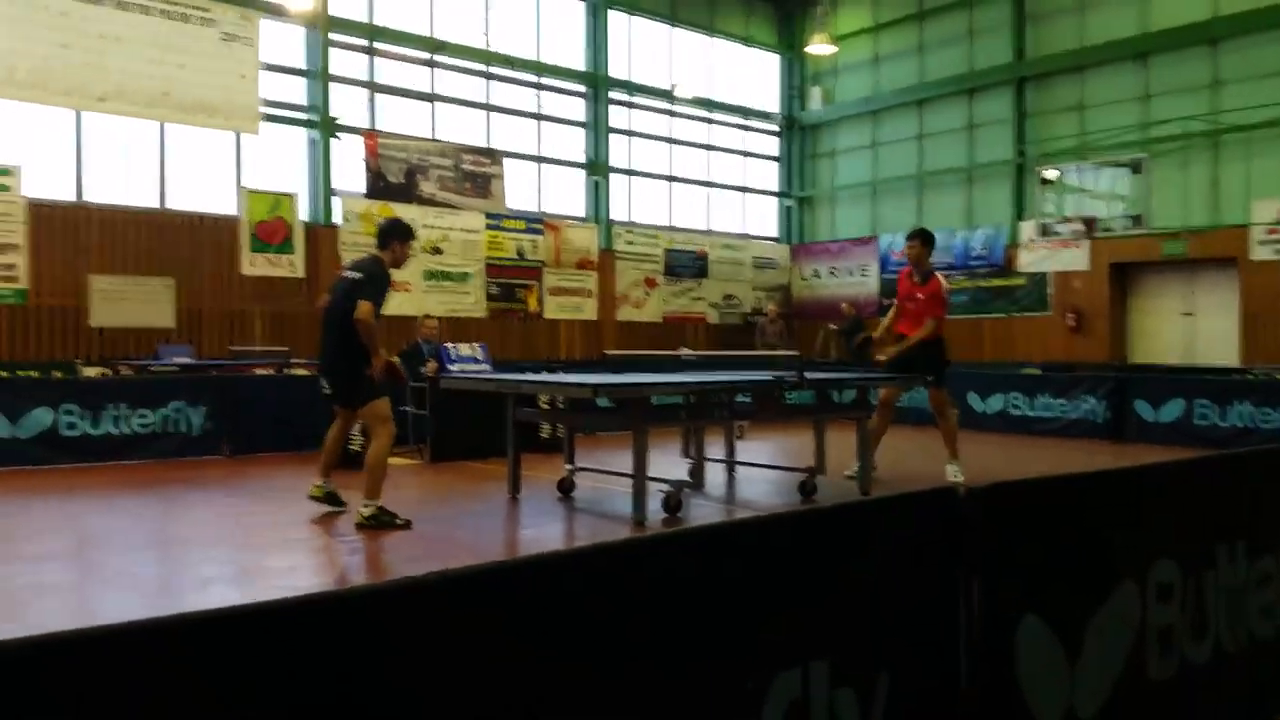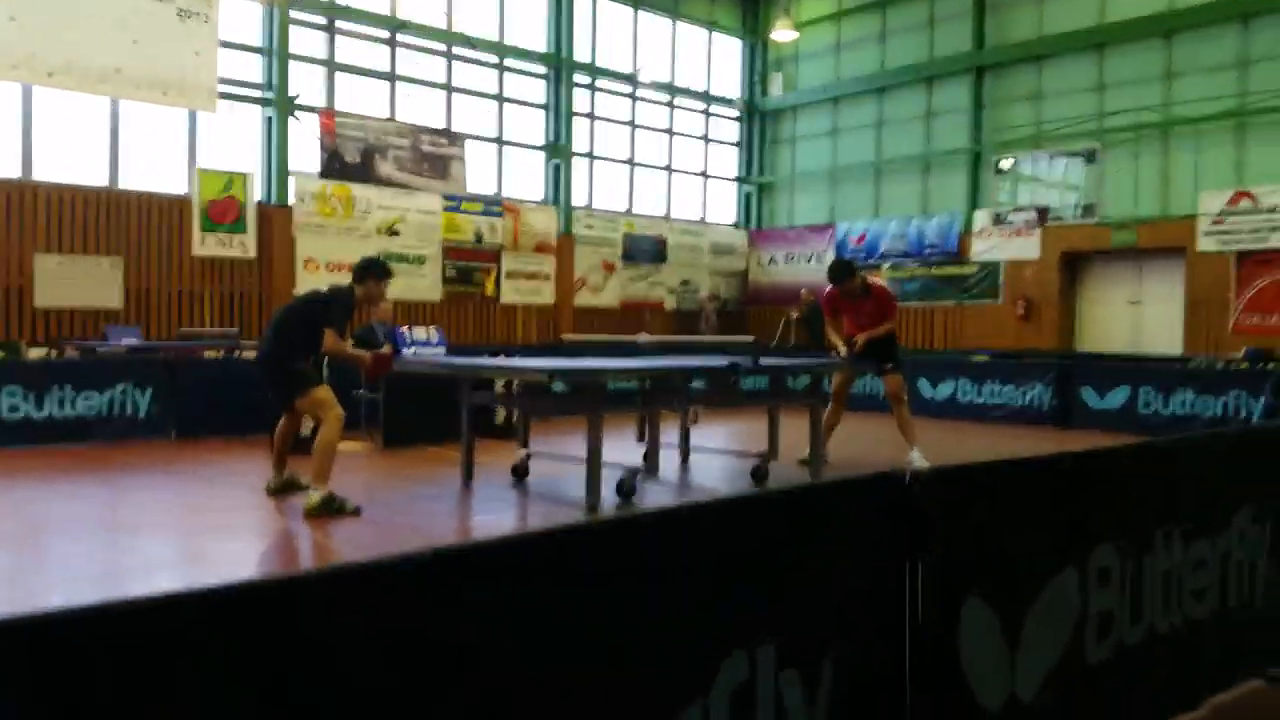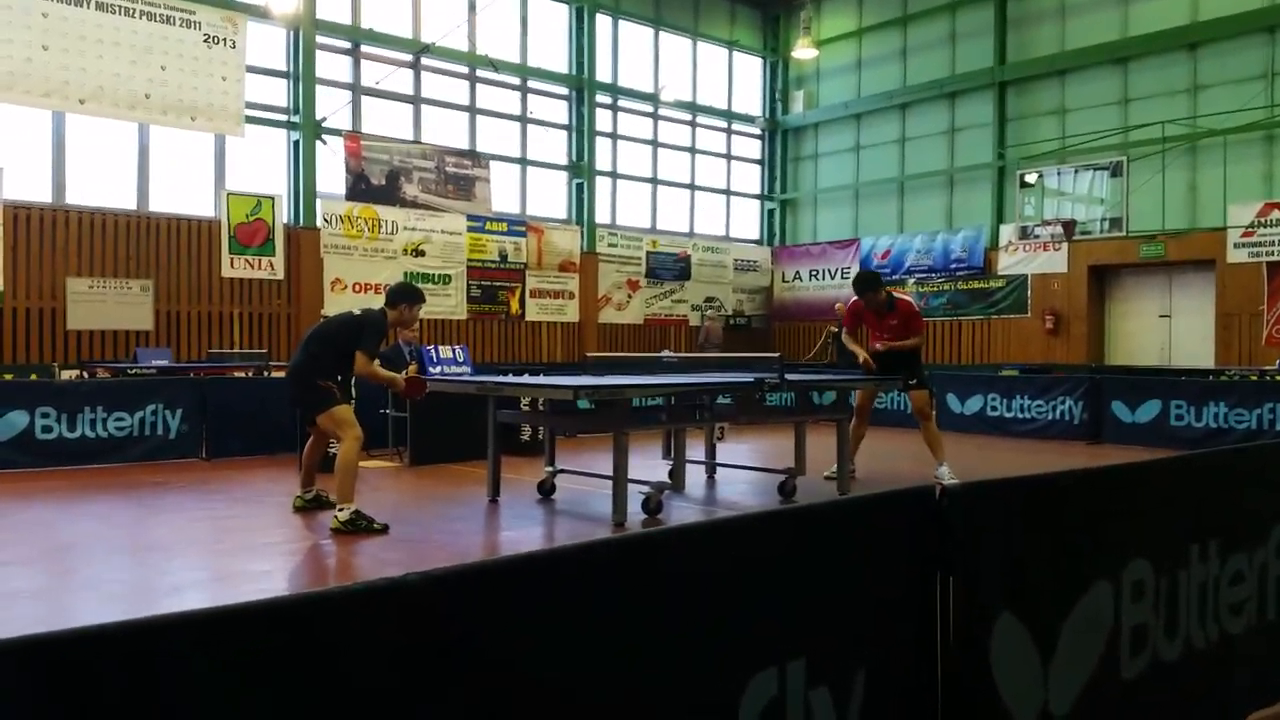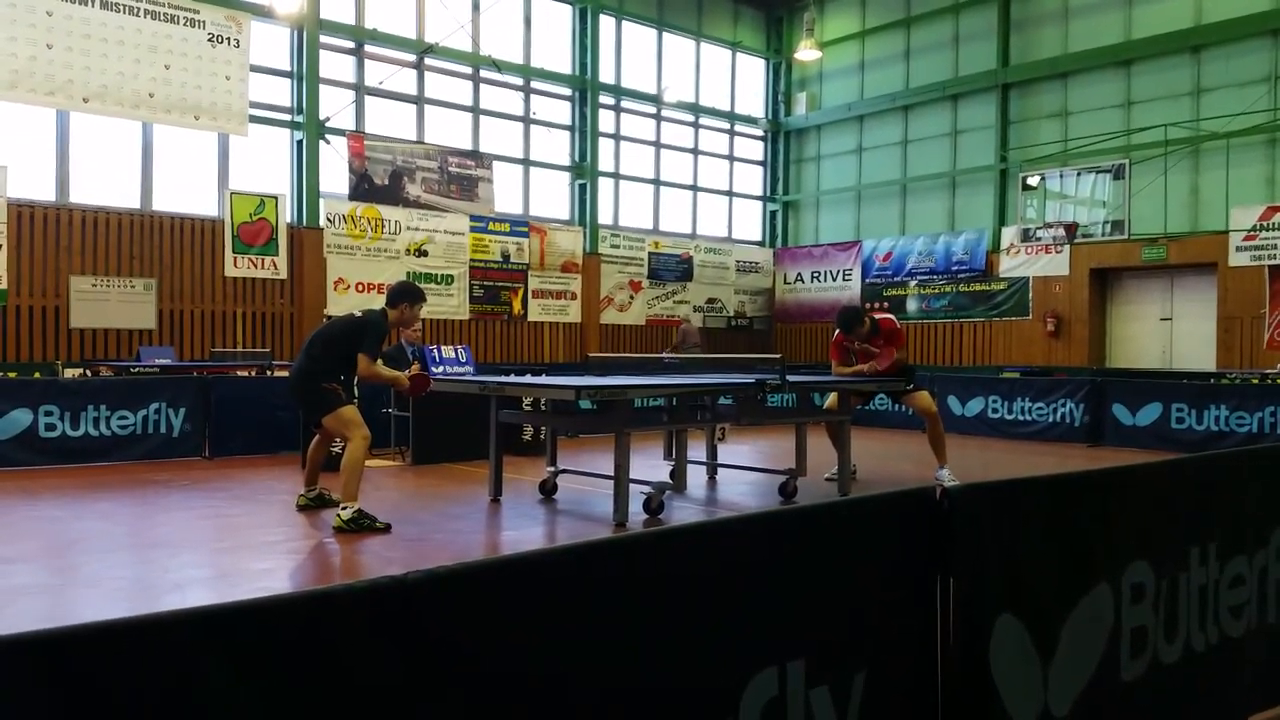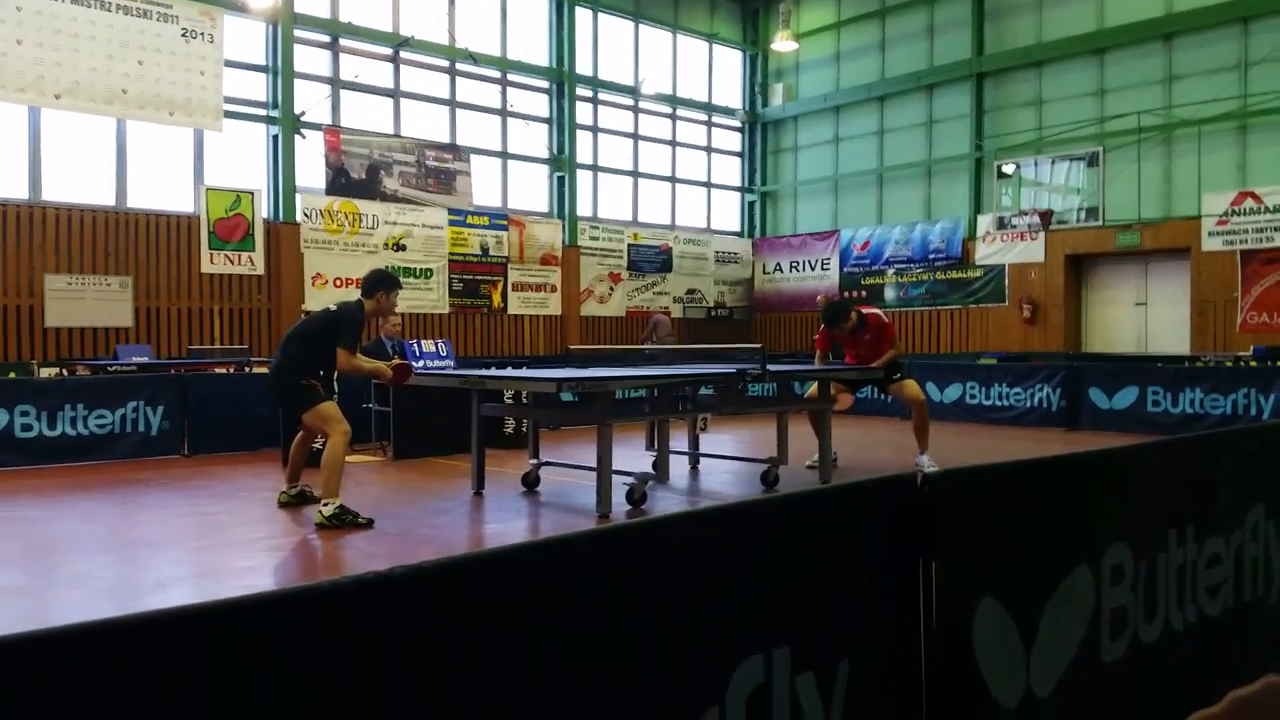
dt=1s
person 1, frame 1
left shoulder: (355, 268)
right shoulder: (378, 273)
left elbow: (326, 304)
right elbow: (364, 316)
right wrist: (376, 353)
left hip: (332, 358)
right hip: (352, 362)
left knee: (345, 420)
right knee: (384, 430)
left ankle: (322, 485)
right ankle: (371, 509)
person 1, frame 2
left shoulder: (338, 295)
right shoulder: (344, 299)
left elbow: (324, 343)
right elbow: (330, 346)
left wrist: (357, 356)
right wrist: (358, 356)
left hip: (274, 354)
right hip: (286, 358)
left knee: (293, 414)
right knee: (333, 417)
left ankle: (279, 477)
right ankle: (319, 495)
person 1, frame 3
left shoulder: (371, 318)
right shoulder: (376, 323)
left elbow: (361, 364)
right elbow: (361, 369)
left wrist: (392, 378)
right wrist: (391, 379)
left hip: (304, 373)
right hip: (312, 377)
left knee: (323, 433)
right knee: (352, 436)
left ankle: (307, 495)
right ankle: (345, 514)
person 1, frame 4
left shoulder: (372, 319)
right shoulder: (377, 324)
left elbow: (365, 364)
right elbow: (364, 371)
left wrist: (398, 376)
right wrist: (395, 378)
left hip: (308, 375)
right hip: (315, 379)
left knee: (327, 433)
right knee: (359, 436)
left ankle: (310, 494)
right ankle: (348, 513)
person 1, frame 5
left shoulder: (349, 311)
right shoulder: (353, 316)
left elbow: (346, 356)
right elbow: (344, 364)
left wrist: (381, 365)
right wrist: (378, 370)
left hip: (291, 371)
right hip: (294, 375)
left knee: (312, 429)
right knee: (340, 431)
left ankle: (291, 490)
right ankle: (330, 509)
person 2, frame 1
left shoulder: (937, 286)
right shoulder: (905, 275)
left elbow: (929, 328)
left wrist: (897, 350)
right wrist: (880, 332)
left hip: (928, 348)
right hip: (902, 345)
left knee: (941, 407)
right knee: (884, 403)
left ankle: (953, 463)
person 2, frame 2
left shoulder: (881, 289)
right shoulder: (831, 294)
left elbow: (891, 324)
right elbow: (830, 326)
left wrist: (867, 337)
right wrist: (839, 344)
left hip: (882, 342)
right hip: (852, 342)
left knee: (896, 396)
right knee: (837, 394)
left ankle: (914, 452)
person 2, frame 3
left shoulder: (906, 305)
right shoulder: (856, 306)
left elbow: (920, 339)
right elbow: (846, 335)
left wrist: (891, 345)
right wrist: (860, 352)
left hip: (906, 357)
right hip: (877, 357)
left knee: (923, 412)
right knee: (861, 410)
left ankle: (942, 467)
right ankle: (847, 464)
person 2, frame 4
left shoulder: (889, 323)
right shoulder: (841, 335)
left elbow: (900, 359)
right elbow: (837, 369)
left wrist: (870, 351)
right wrist: (862, 367)
left hip: (897, 374)
right hip: (864, 374)
left knee: (930, 411)
right knee: (830, 410)
left ankle: (943, 469)
person 2, frame 5
left shoulder: (877, 318)
right shoulder: (828, 328)
left elbow: (895, 351)
right elbow: (819, 359)
right wrist: (829, 386)
left hip: (883, 365)
right hip: (853, 367)
left knee: (918, 399)
right knee: (811, 399)
left ankle: (923, 456)
